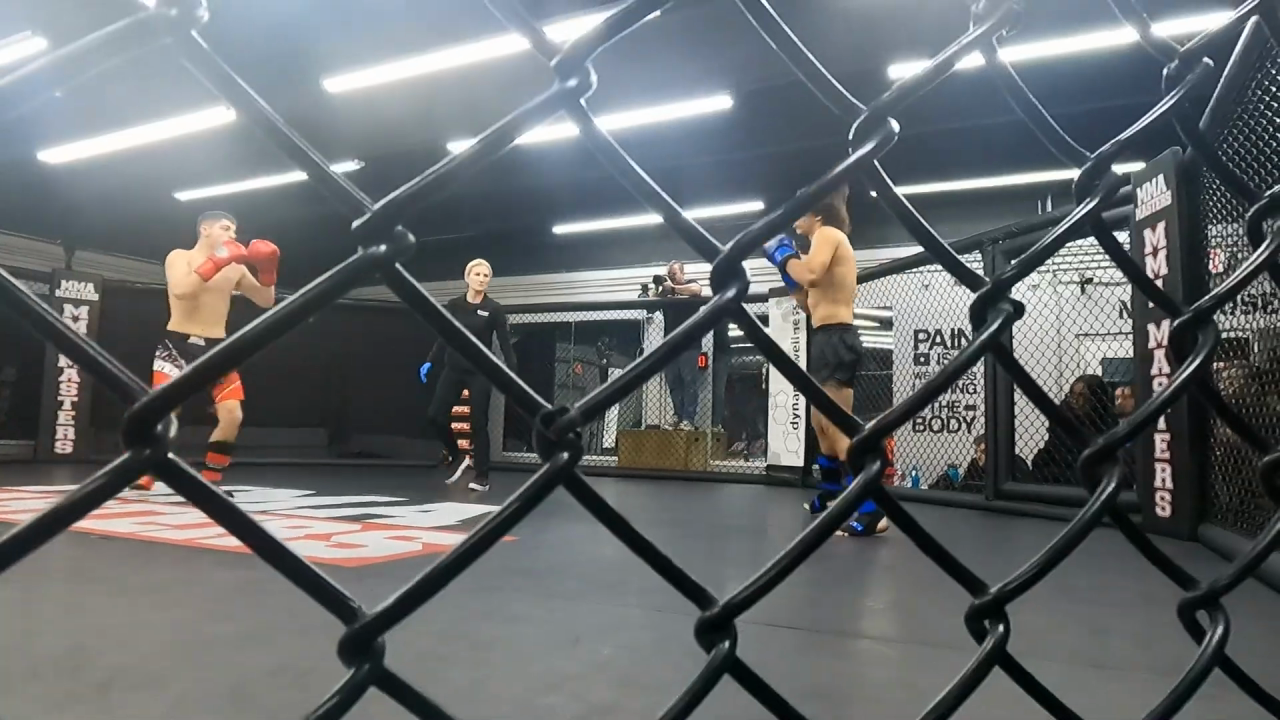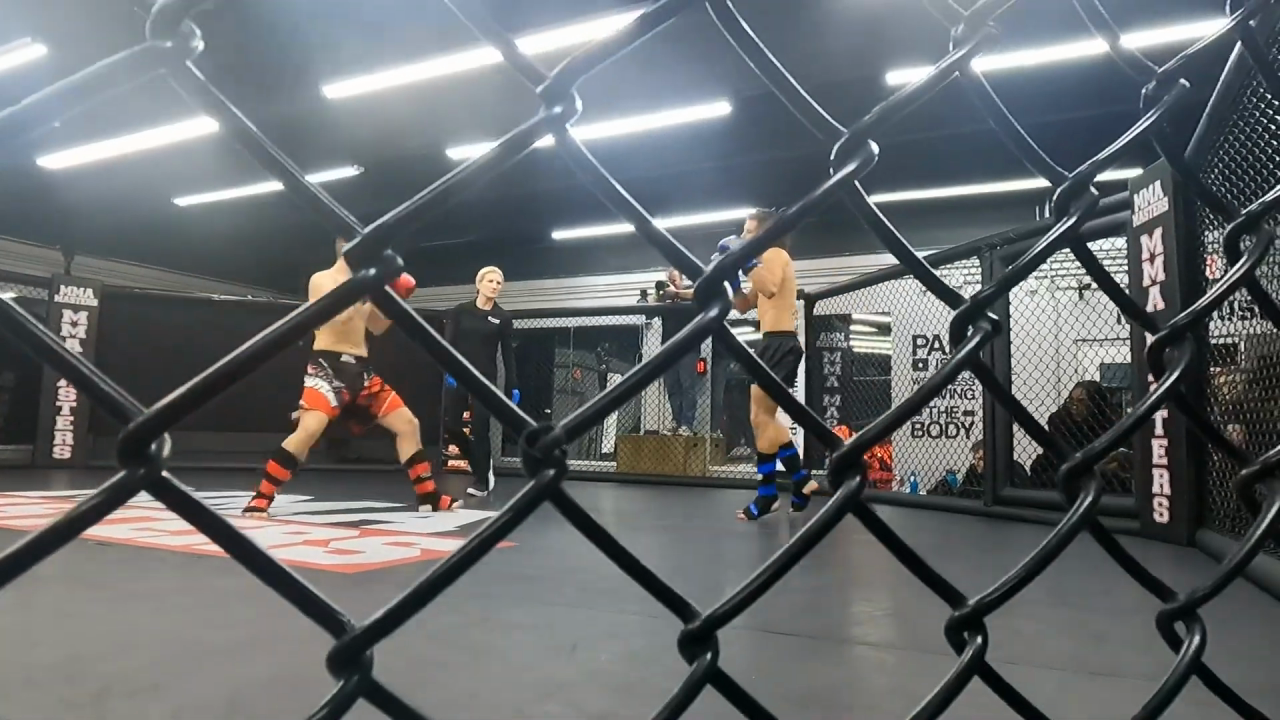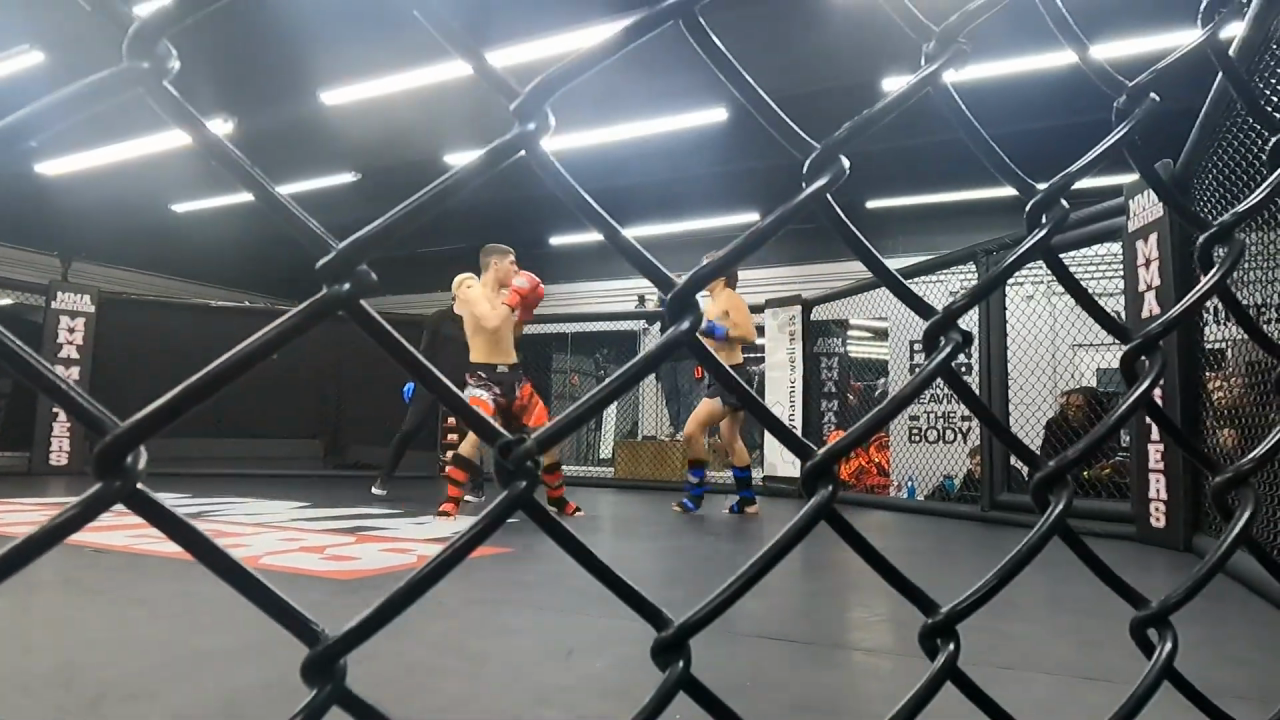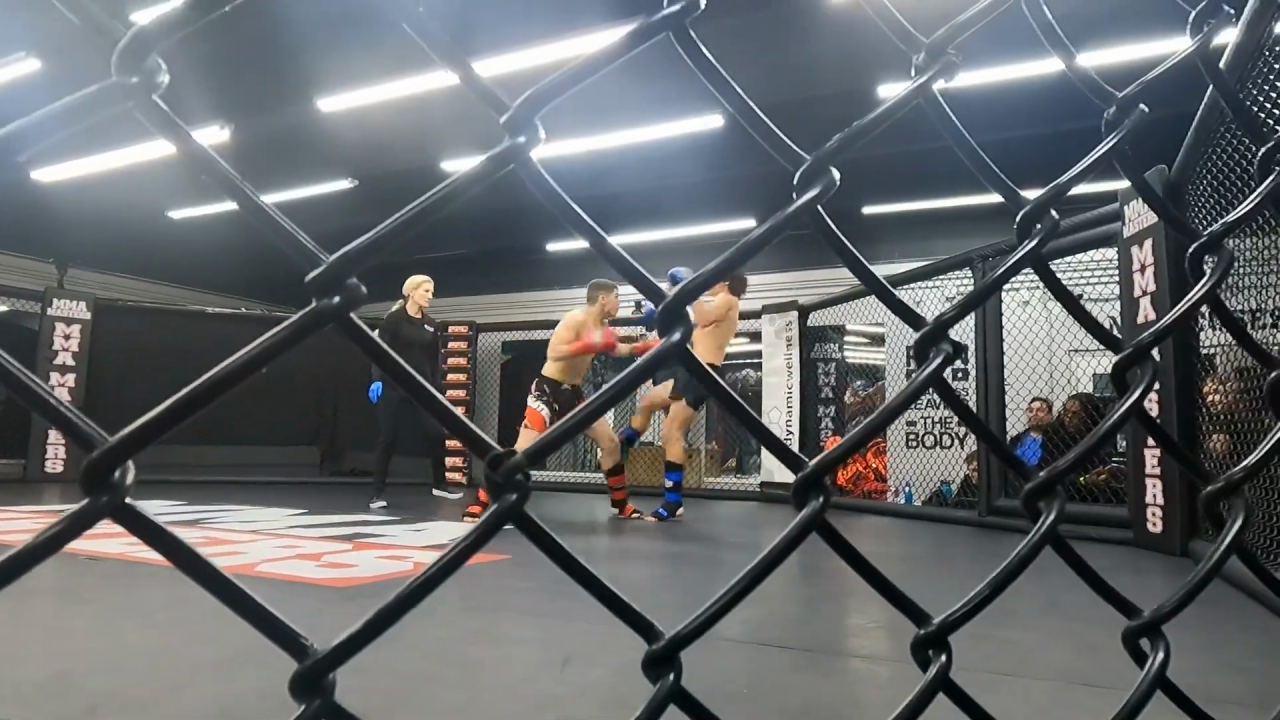
dt=0.4s
person 1, frame 1
left shoulder: (827, 234)
right shoulder: (831, 241)
left elbow: (810, 274)
right elbow: (810, 306)
left wrist: (782, 254)
right wrist: (788, 274)
left hip: (833, 339)
right hip: (834, 338)
left knee: (836, 425)
right knee: (821, 422)
left ankle: (870, 511)
right ankle: (830, 493)
person 1, frame 2
left shoulder: (774, 254)
right shoulder: (768, 260)
left elbow: (770, 289)
right elbow: (744, 306)
left wrist: (747, 262)
right wrist: (732, 278)
left hip: (778, 344)
right hip: (779, 345)
left knee: (760, 418)
right knee: (767, 418)
left ankle: (766, 495)
right ankle: (801, 480)
person 1, frame 3
left shoulder: (730, 298)
right shoulder: (714, 301)
left elbow: (749, 335)
right elbow: (704, 338)
left wrist: (717, 331)
left knee: (691, 432)
right knee: (730, 439)
left ankle: (696, 493)
right ankle: (746, 498)
person 1, frame 4
left shoulder: (727, 300)
right shoulder: (715, 303)
left elbow: (701, 320)
right elbow: (693, 326)
right hip: (686, 365)
left knee: (670, 433)
right knee: (646, 403)
left ankle: (672, 502)
right ankle: (621, 448)
person 2, frame 1
left shoulder: (235, 268)
right shoulder: (179, 257)
left elbow: (266, 301)
right elbow: (180, 291)
left wrist: (267, 270)
right wrist: (215, 262)
left hip: (216, 349)
right hip: (177, 346)
left knee: (231, 417)
left ankle: (209, 484)
right ankle: (144, 472)
person 2, frame 2
right shoulder: (323, 280)
left elbow: (377, 327)
right elbow: (341, 315)
left hip: (361, 369)
right hip: (327, 366)
left knee: (409, 425)
right knee: (311, 428)
left ankle: (429, 496)
right ankle: (262, 498)
person 2, frame 3
left shoulder: (503, 294)
right shoulder: (472, 293)
right elbow: (493, 323)
left wrist: (527, 305)
right wrist: (517, 295)
left hip: (513, 375)
right hip: (483, 377)
right knee: (476, 436)
left ankle: (559, 501)
right ankle: (451, 502)
person 2, frame 4
left shoulder: (600, 326)
right shoulder: (575, 319)
left elbow: (618, 351)
right elbow: (554, 354)
left wrist: (646, 346)
right wrist: (589, 345)
left hip: (573, 394)
right hip: (547, 391)
left knee: (611, 442)
right knee: (522, 450)
left ankle: (621, 504)
right ankle: (479, 504)
person 3, frame 1
left shoulder: (494, 309)
right shoulder: (453, 306)
left elbow: (505, 343)
right elbow: (443, 338)
right wrist: (430, 361)
left hip: (479, 373)
right hip: (452, 370)
left knee: (478, 423)
right knee: (435, 415)
left ankle: (482, 476)
right ankle: (457, 458)
person 3, frame 2
left shoulder: (503, 317)
right shoulder: (460, 311)
left elbow: (508, 353)
right elbow: (449, 342)
left wrist: (512, 386)
left hip: (485, 379)
left knee: (480, 429)
right knee: (450, 426)
left ankle: (481, 481)
right ankle: (482, 469)
person 3, frame 3
right shoulder: (438, 318)
right elbow: (424, 351)
right wrist: (412, 379)
left hip: (461, 386)
left knee: (468, 433)
right knee: (410, 429)
left ankle: (476, 488)
right ankle: (383, 478)
person 3, frame 4
left shoulder: (431, 325)
right shoulder: (393, 319)
left elbow: (434, 360)
left wrist: (436, 389)
right wrist: (377, 380)
right hip: (394, 387)
left knee: (437, 434)
right knee: (388, 438)
left ankle: (440, 483)
right ankle: (377, 493)
